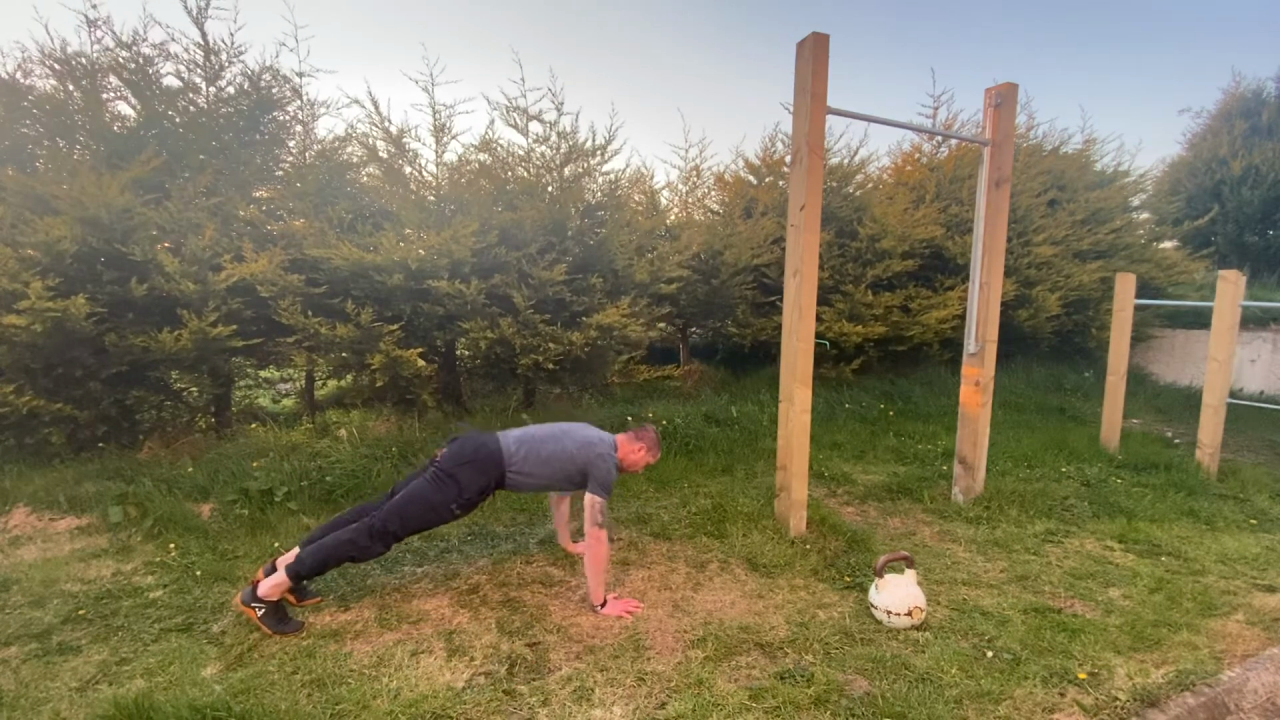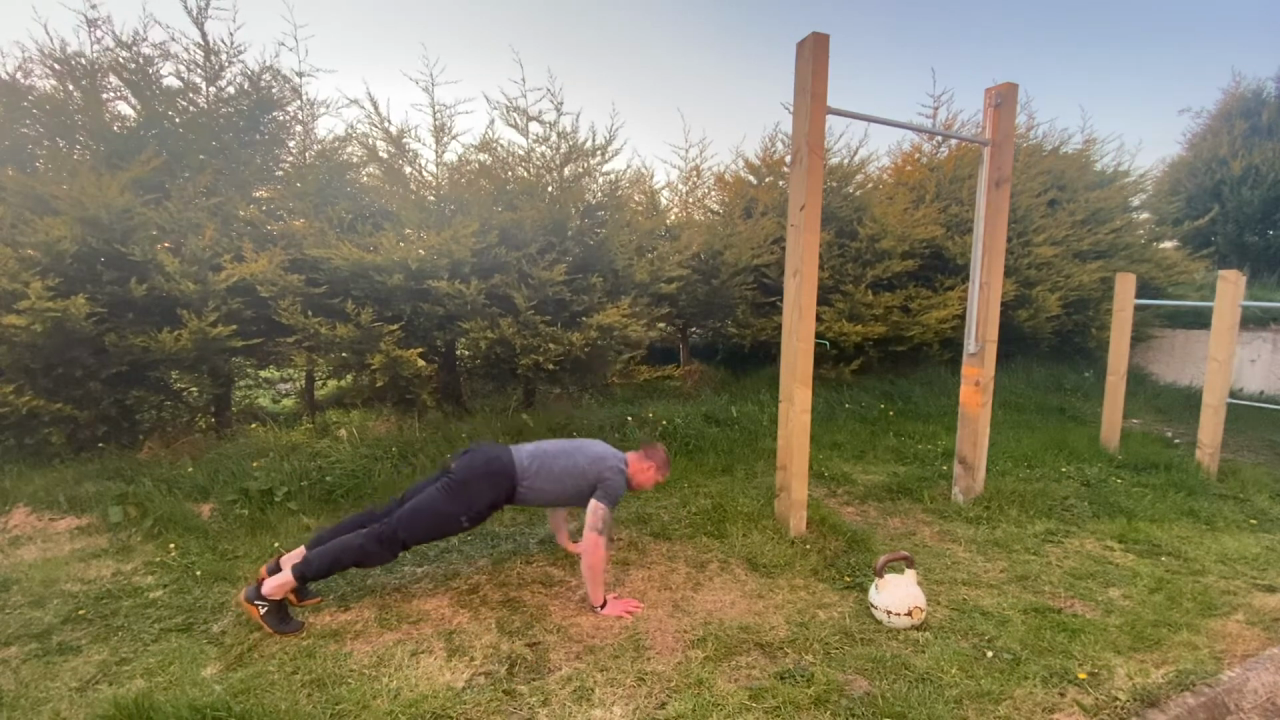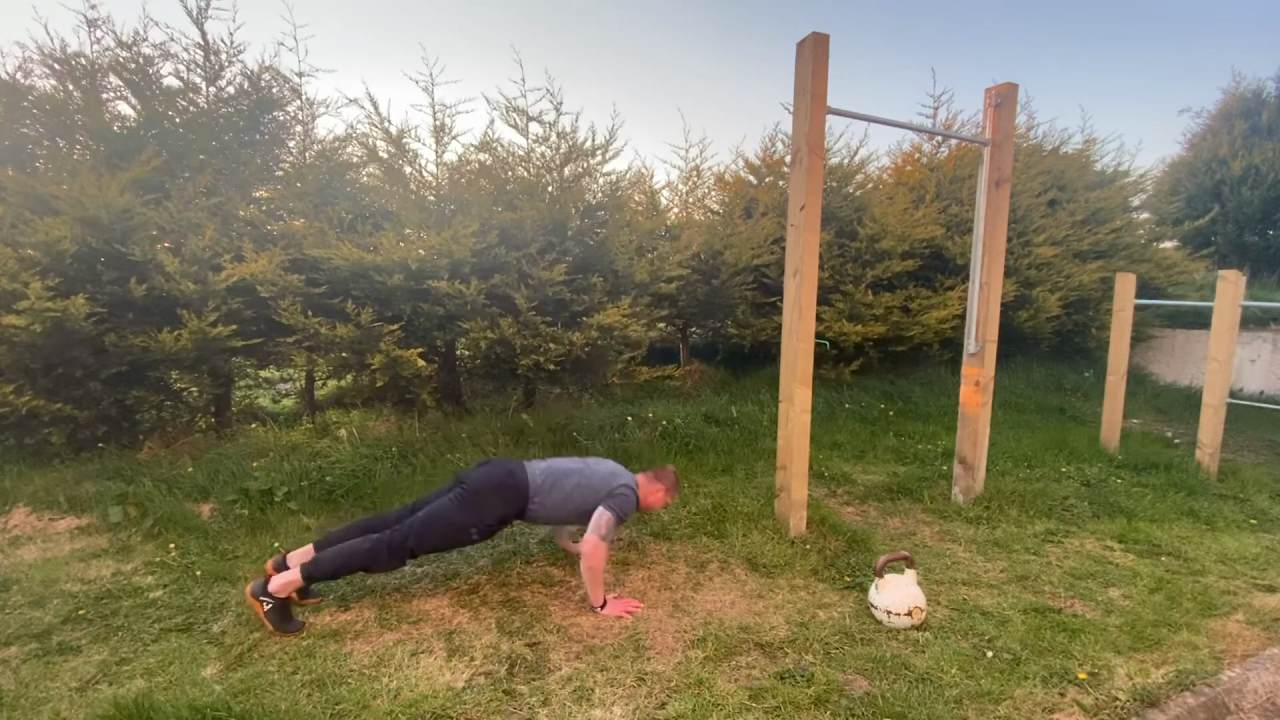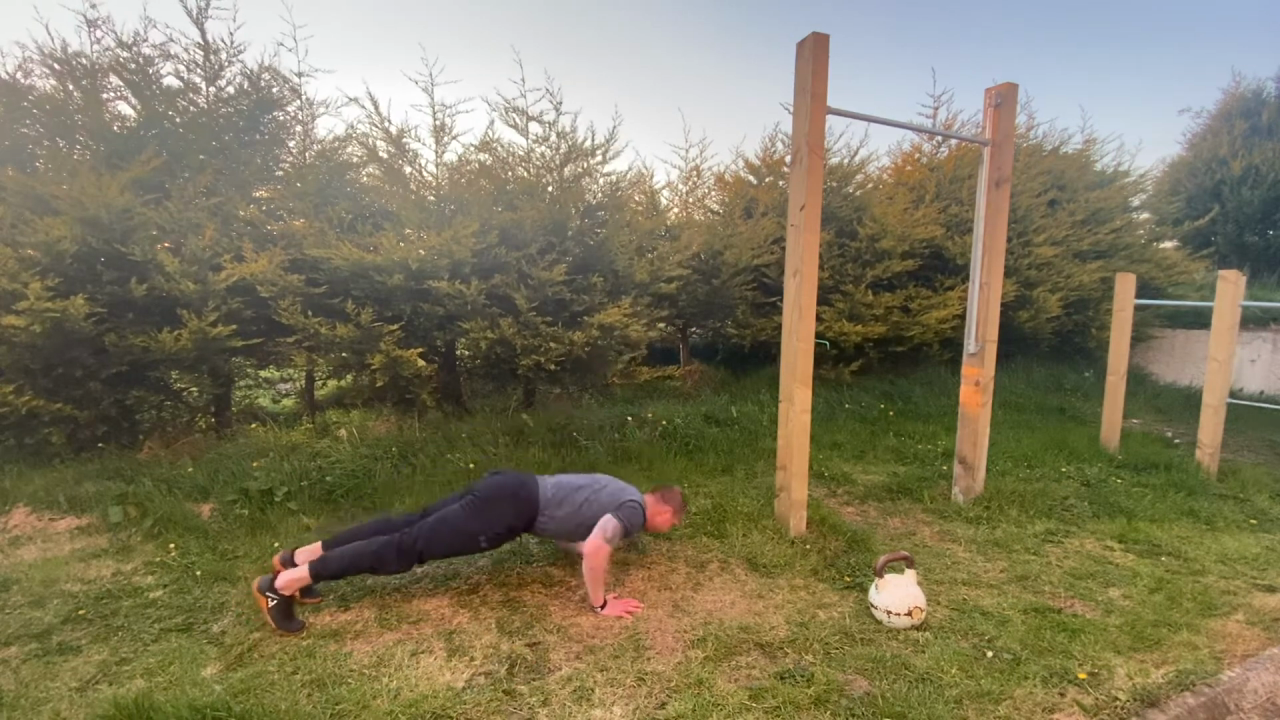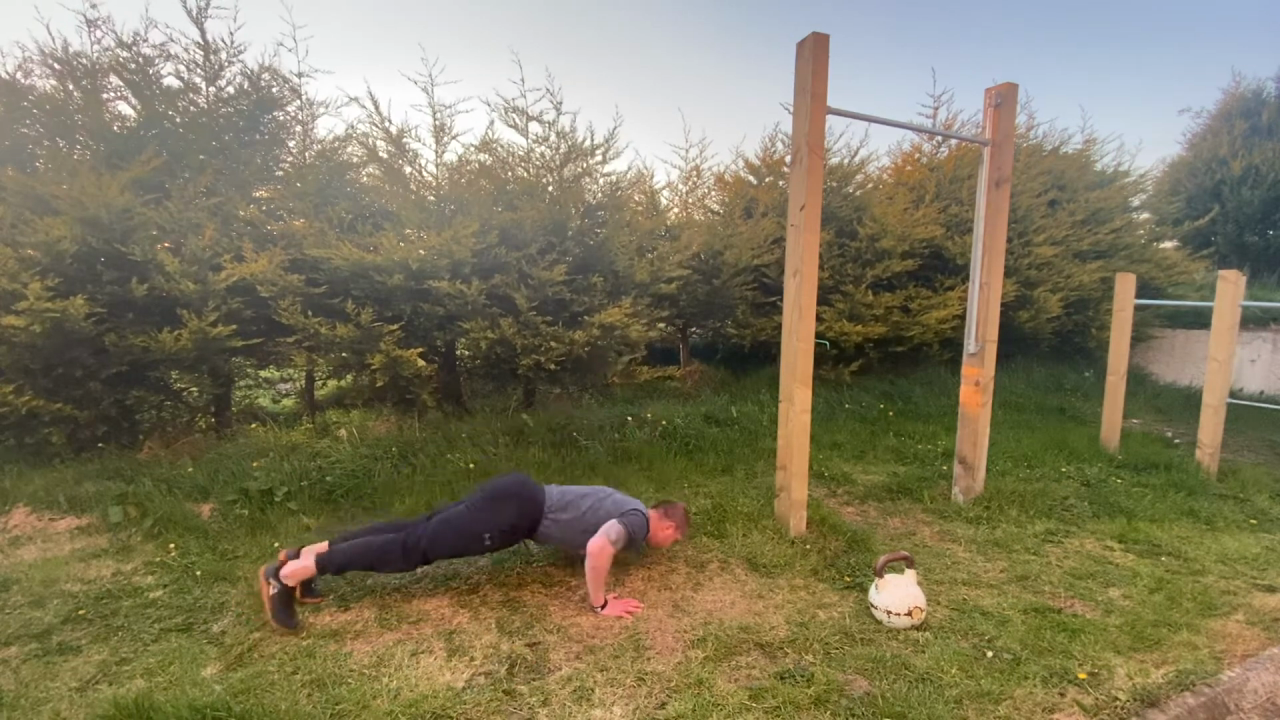
dt=0.1s
person 1, frame 1
left shoulder: (593, 439)
right shoulder: (606, 463)
right elbow: (596, 536)
left wrist: (566, 541)
right wrist: (601, 601)
left hip: (474, 447)
right hip: (478, 469)
left knee: (382, 508)
right knee: (381, 528)
left ankle: (282, 564)
right ankle: (265, 590)
person 1, frame 2
left shoulder: (600, 455)
right shoulder: (614, 477)
right elbow: (595, 541)
left wrist: (564, 541)
right wrist: (600, 602)
left hip: (486, 459)
right hip: (489, 482)
left knee: (389, 514)
right knee: (390, 535)
left ankle: (285, 564)
right ankle: (271, 590)
person 1, frame 3
left shoulder: (613, 474)
right shoulder: (625, 496)
right elbow: (593, 546)
left wrist: (570, 544)
right wrist: (600, 602)
left hip: (500, 474)
right hip: (503, 497)
left knee: (401, 519)
right knee: (399, 543)
left ankle: (292, 559)
right ankle: (275, 586)
person 1, frame 4
left shoulder: (618, 490)
right shoulder: (633, 510)
right elbow: (596, 548)
left wrist: (575, 545)
right wrist: (600, 602)
left hip: (512, 485)
right hip: (512, 507)
left knee: (409, 525)
right knee: (407, 547)
left ankle: (298, 556)
right ankle: (283, 583)
person 1, frame 5
left shoulder: (626, 509)
right shoulder: (636, 524)
right elbow: (597, 550)
left wrist: (582, 542)
right wrist: (600, 603)
left hip: (518, 495)
right hip: (516, 512)
left knee: (418, 528)
right knee: (412, 550)
left ankle: (306, 561)
right ankle: (285, 576)
